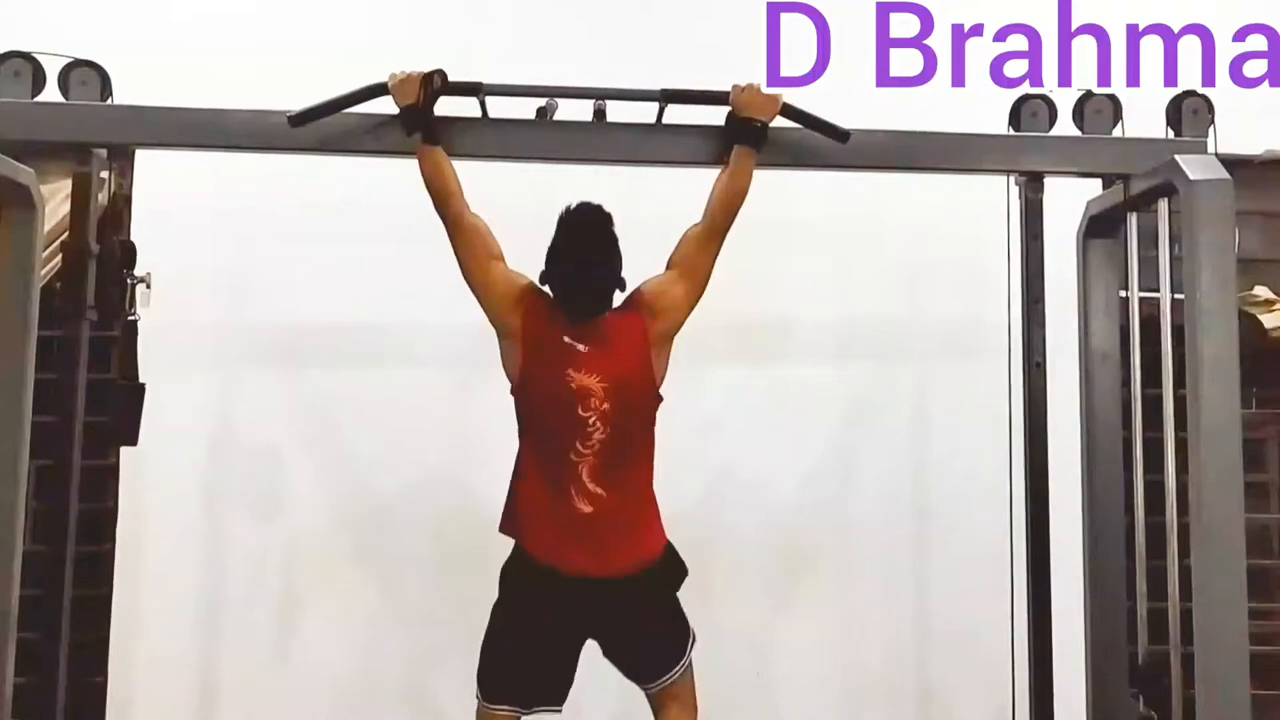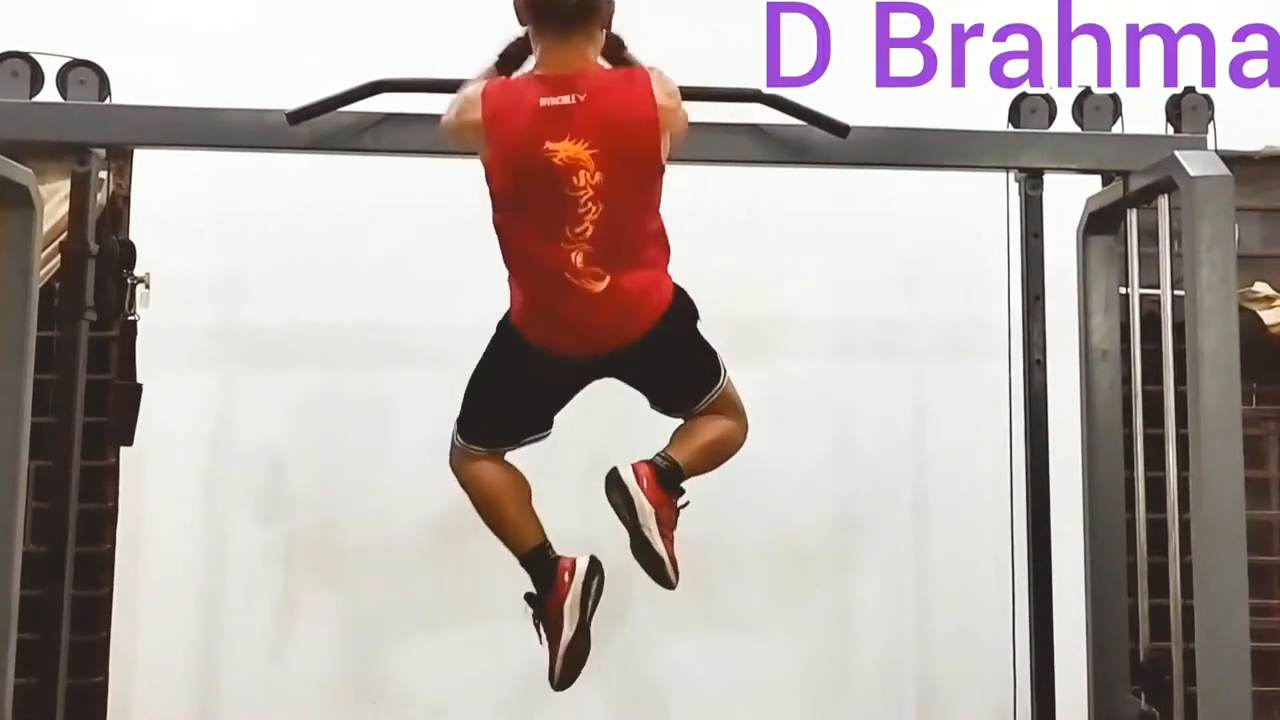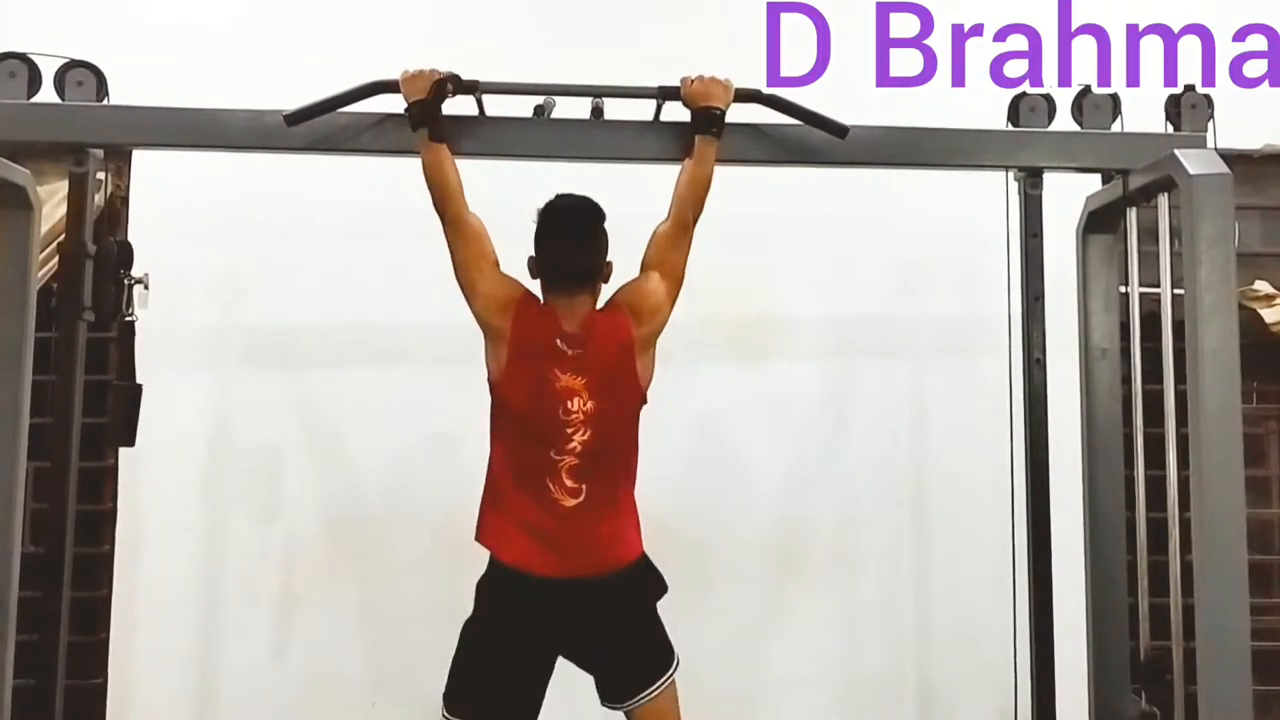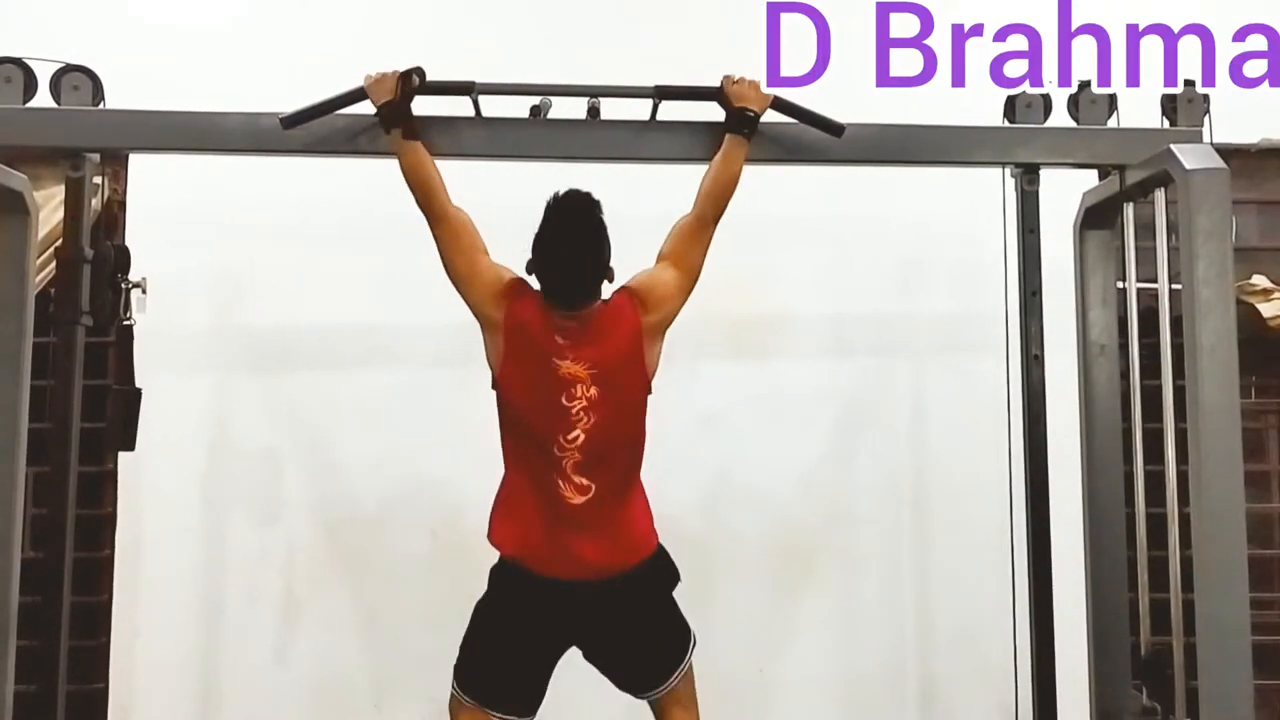
dt=0.7s
person 1, frame 1
left shoulder: (519, 324)
right shoulder: (651, 329)
left elbow: (458, 217)
right elbow: (713, 227)
left wrist: (420, 123)
right wrist: (746, 134)
left hip: (540, 574)
right hip: (635, 571)
person 1, frame 2
left shoulder: (491, 107)
right shoulder: (652, 99)
left elbow: (453, 125)
right elbow: (677, 141)
left wrist: (504, 68)
left hip: (540, 335)
right hip: (647, 324)
left knee: (473, 454)
right knee: (725, 416)
left ankle: (554, 582)
right ankle: (658, 479)
person 1, frame 3
left shoulder: (504, 326)
right shoulder: (636, 328)
left elbow: (455, 216)
right elbow: (681, 223)
left wrist: (425, 119)
right wrist: (707, 123)
left hip: (518, 583)
right hip: (613, 580)
person 1, frame 4
left shoulder: (502, 316)
right shoulder: (644, 318)
left elbow: (440, 211)
right elbow: (704, 216)
left wrist: (396, 119)
right wrist: (741, 123)
left hip: (529, 579)
right hip: (627, 575)
